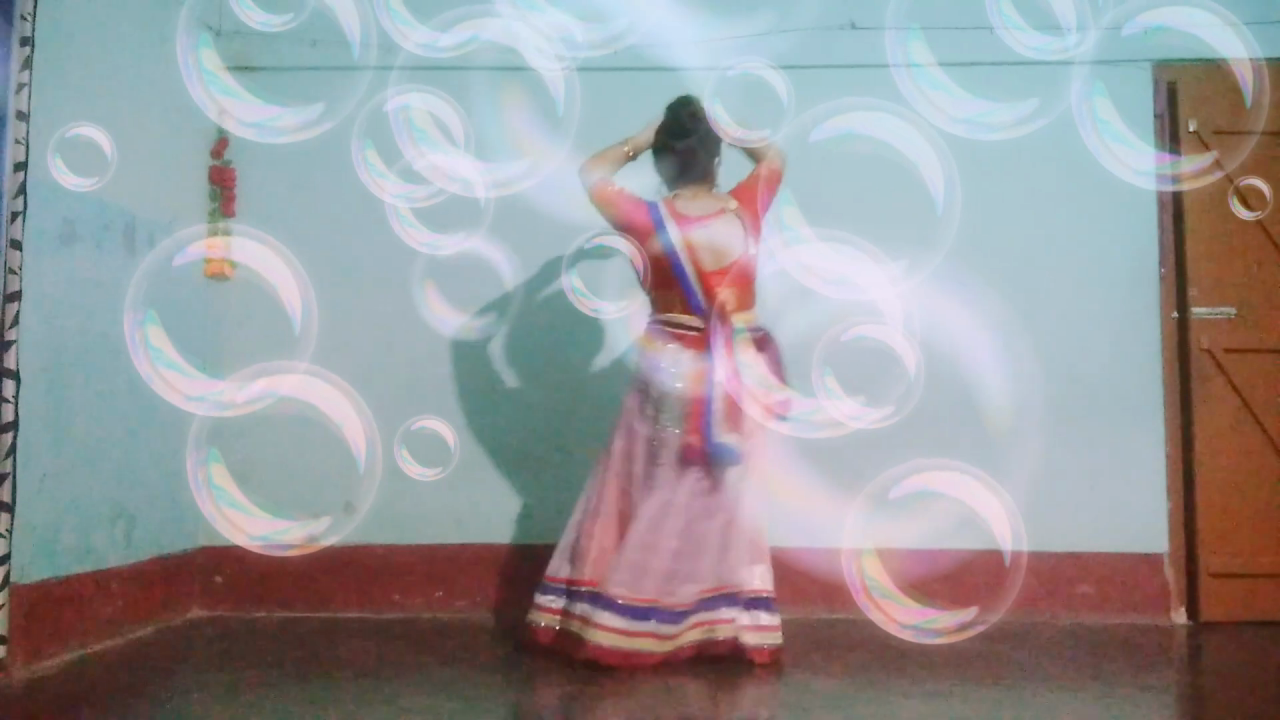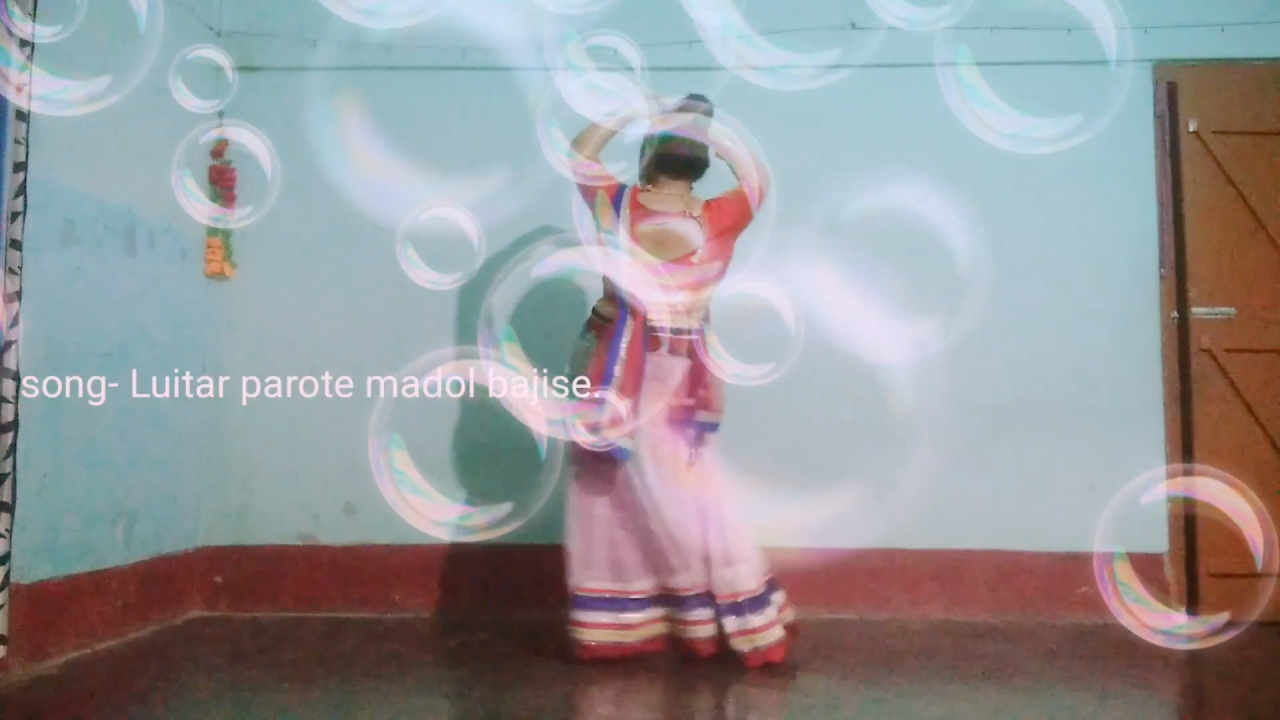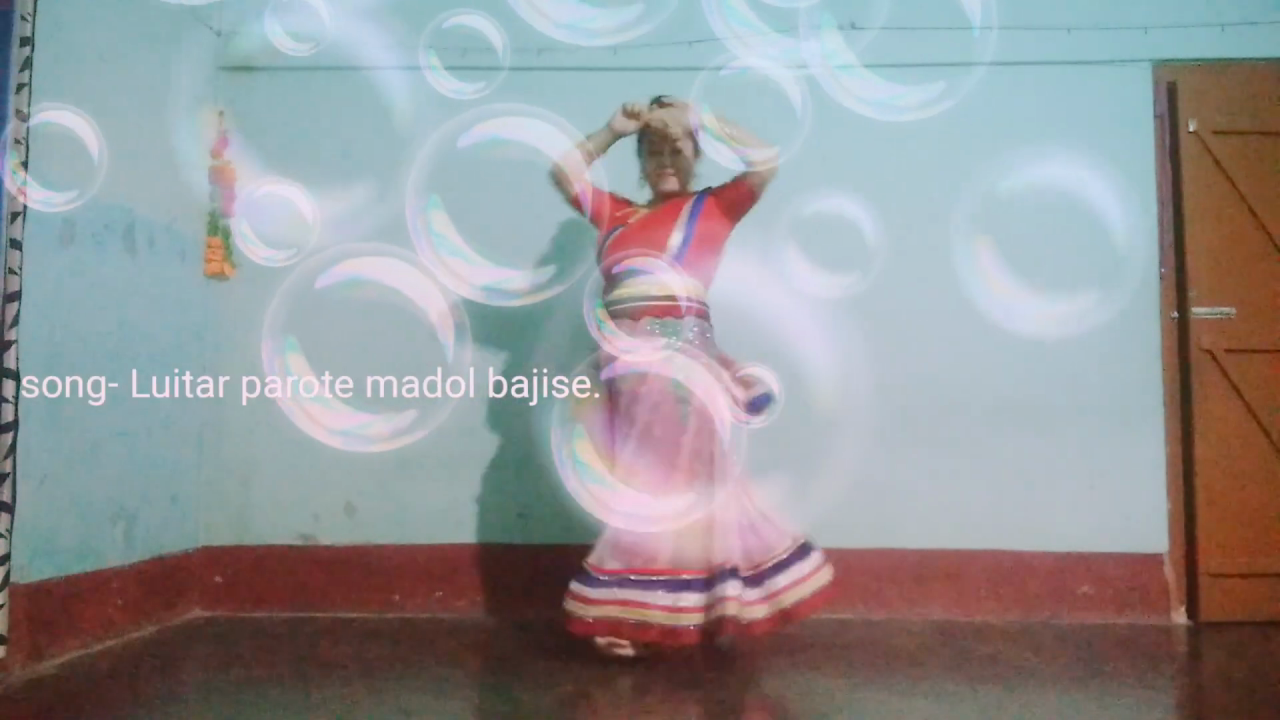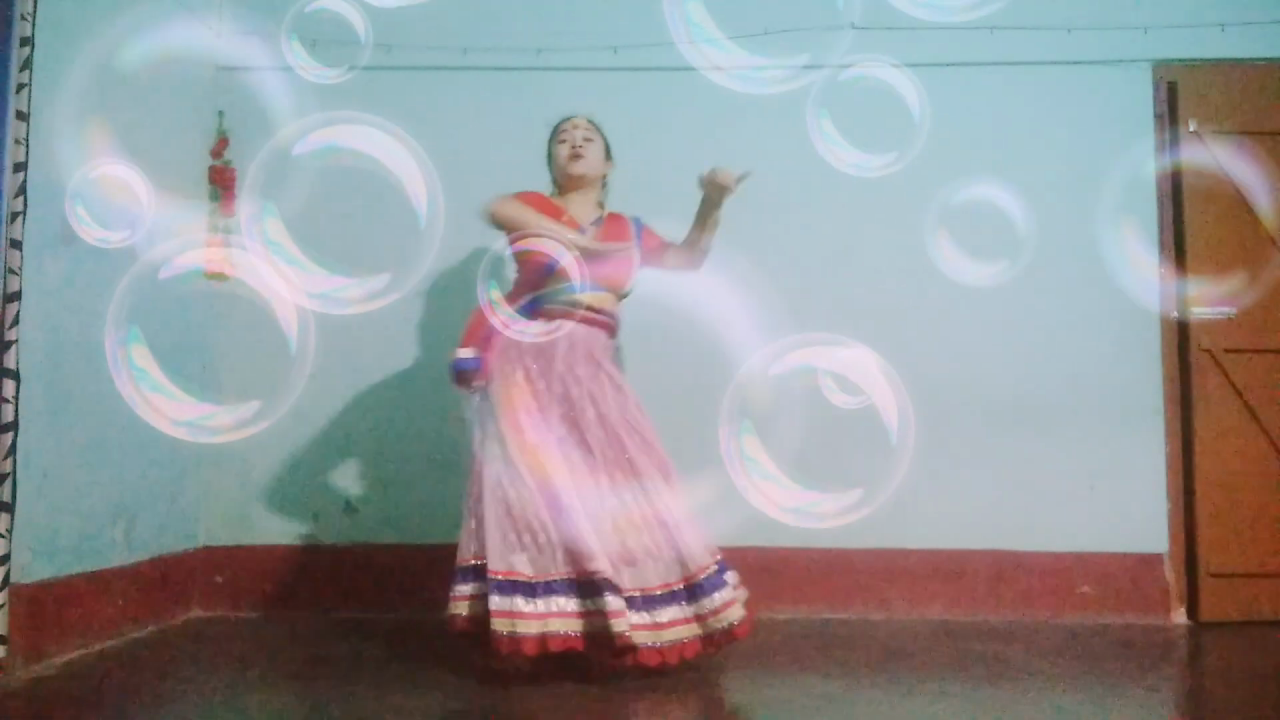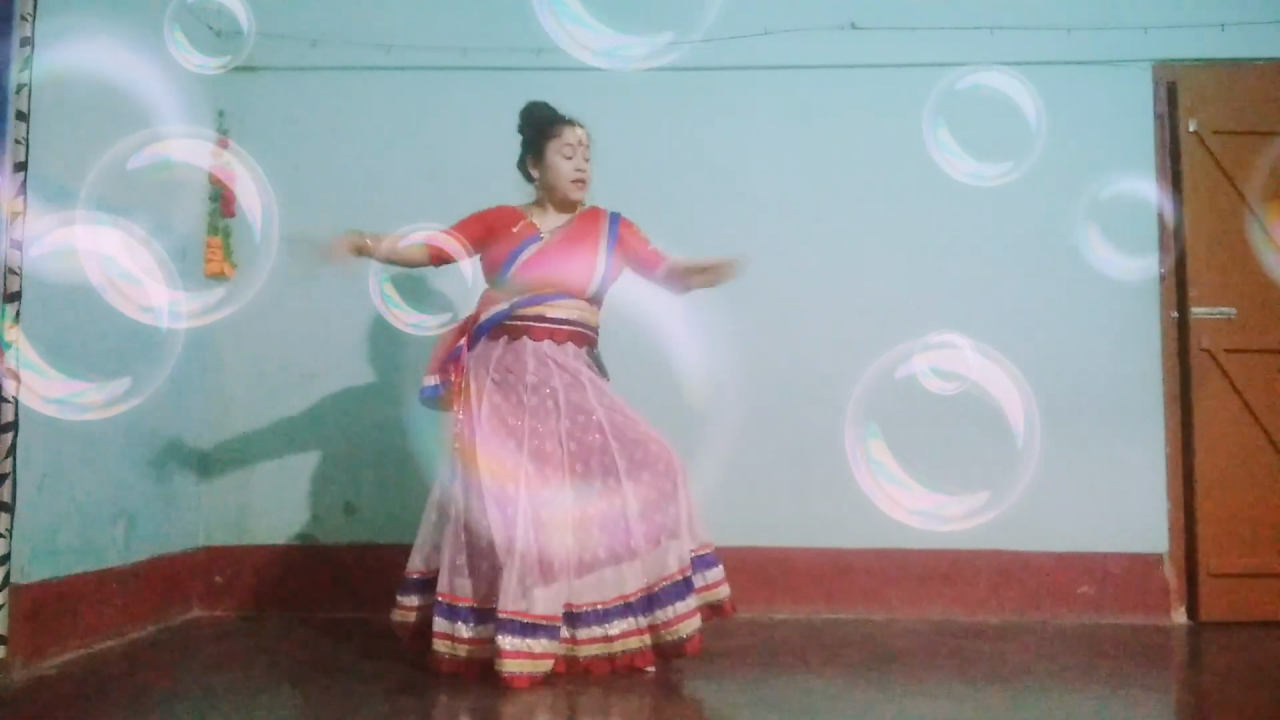
dt=1s
person 1, frame 1
left shoulder: (646, 220)
right shoulder: (744, 213)
left elbow: (590, 177)
right elbow: (774, 160)
left wrist: (642, 140)
right wrist: (722, 136)
left hip: (669, 378)
right hip: (734, 379)
left knee: (638, 501)
right knee: (728, 506)
left ankle: (600, 630)
right ankle: (750, 634)
person 1, frame 2
left shoulder: (616, 204)
right shoulder: (715, 220)
left elbow: (581, 147)
right elbow: (756, 177)
right wrist: (706, 126)
left hip: (608, 368)
right hip: (674, 379)
left knee: (604, 498)
right knee: (690, 499)
left ankle: (605, 629)
right ankle: (747, 632)
person 1, frame 3
left shoulder: (712, 208)
right shoulder: (616, 212)
left elbow: (766, 163)
right elbow: (563, 172)
left wrist: (696, 119)
right wrist: (610, 131)
left hip: (681, 354)
left knee: (671, 479)
right knee: (644, 483)
left ankle: (639, 619)
person 1, frame 4
left shoulder: (629, 229)
right shoulder: (538, 210)
left elbow: (690, 256)
right elbow: (498, 211)
left wrist: (713, 203)
right wrist: (581, 241)
left hip: (591, 367)
right hip: (525, 359)
left knee: (624, 472)
right knee: (530, 477)
left ankle: (619, 616)
right ankle: (539, 622)
person 1, frame 5
left shoulder: (608, 227)
right shoulder: (497, 221)
left elbow: (666, 271)
right elbow: (426, 248)
left wrist: (704, 272)
right wrist: (360, 244)
left hip: (570, 376)
right hip: (501, 374)
left knee: (643, 469)
right knee: (504, 496)
left ankle: (616, 630)
right ankle: (513, 640)
